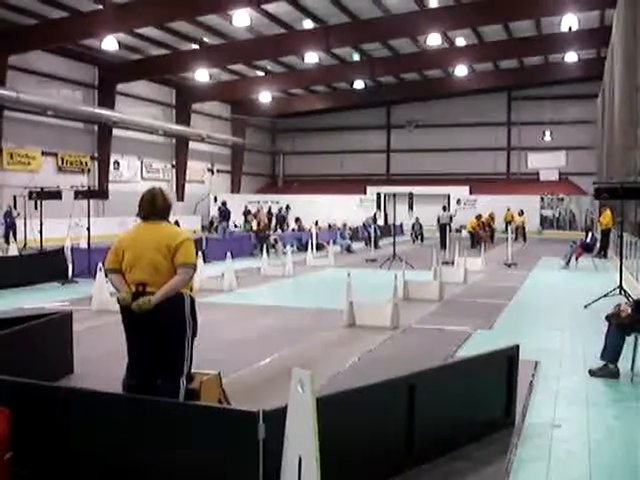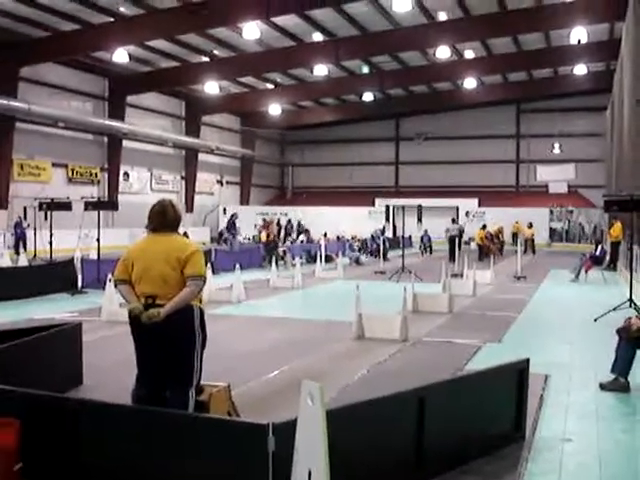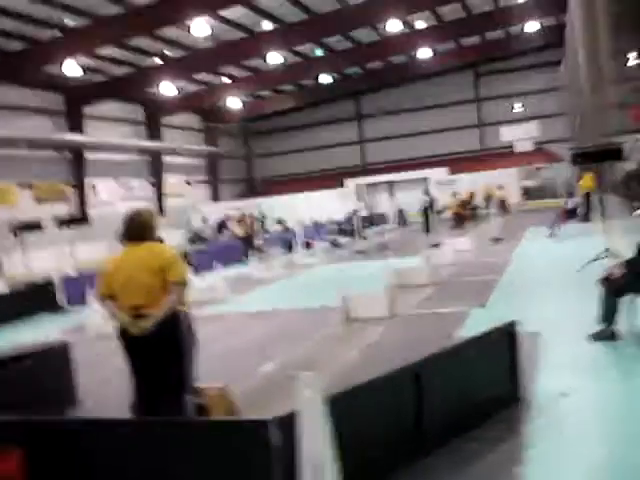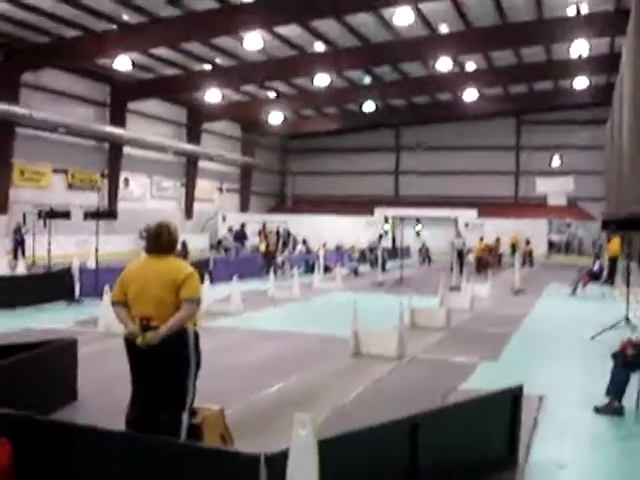
dt=1s
person 1, frame 1
left shoulder: (125, 237)
right shoulder: (178, 236)
left elbow: (112, 270)
right elbow: (185, 274)
left wrist: (125, 292)
right wrist: (156, 298)
left hip: (134, 307)
right hip: (171, 306)
left knee: (138, 365)
right knee: (173, 369)
person 1, frame 2
left shoulder: (135, 249)
right shoulder: (188, 248)
left elbow: (121, 281)
right elbow: (195, 285)
left wrist: (135, 303)
right wrist: (166, 310)
left hip: (143, 319)
right hip: (180, 318)
left knee: (147, 377)
right knee: (182, 381)
person 1, frame 3
left shoulder: (114, 262)
right shoulder: (165, 254)
left elbow: (105, 296)
right elbow: (177, 292)
left wrist: (124, 318)
right wrist: (154, 319)
left hip: (133, 329)
right hip: (167, 325)
left knee: (144, 385)
right knee: (176, 385)
person 1, frame 4
left shoulder: (131, 269)
right shoulder: (183, 270)
left elbow: (117, 303)
right elbow: (189, 308)
left wrist: (131, 326)
right wrist: (161, 332)
left hip: (138, 340)
right hip: (175, 340)
left knee: (141, 396)
right knee: (176, 400)
